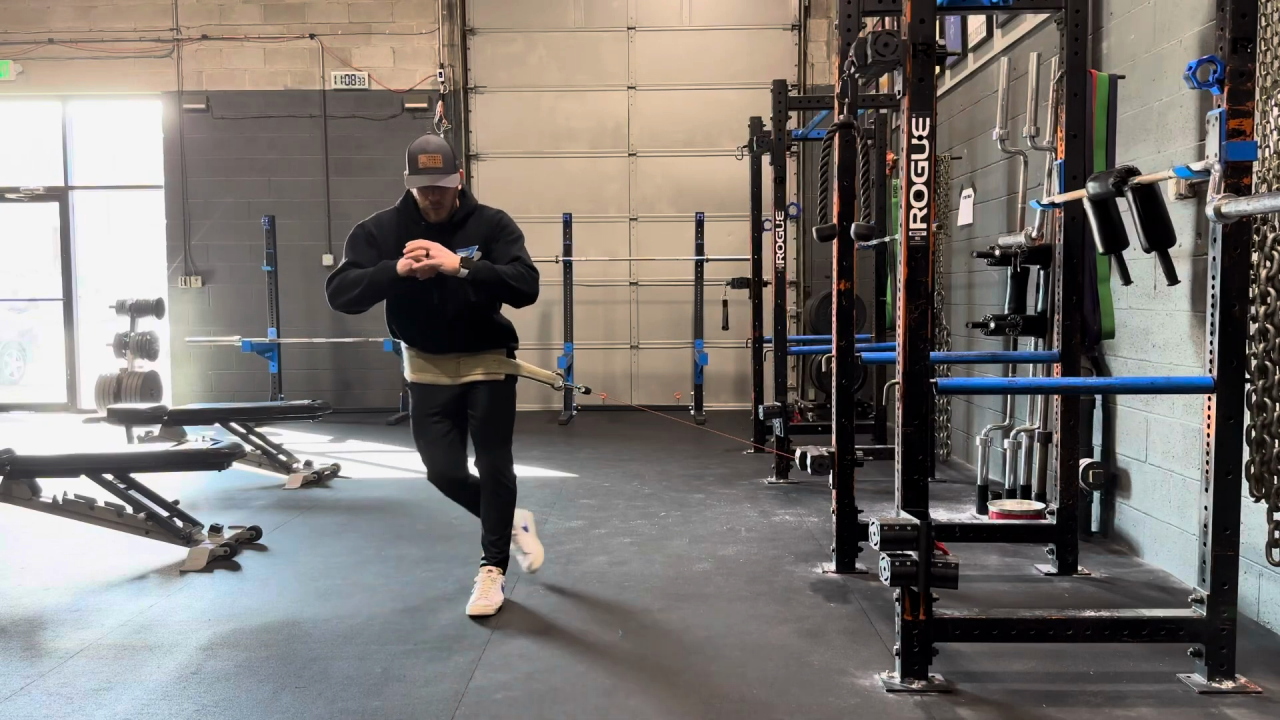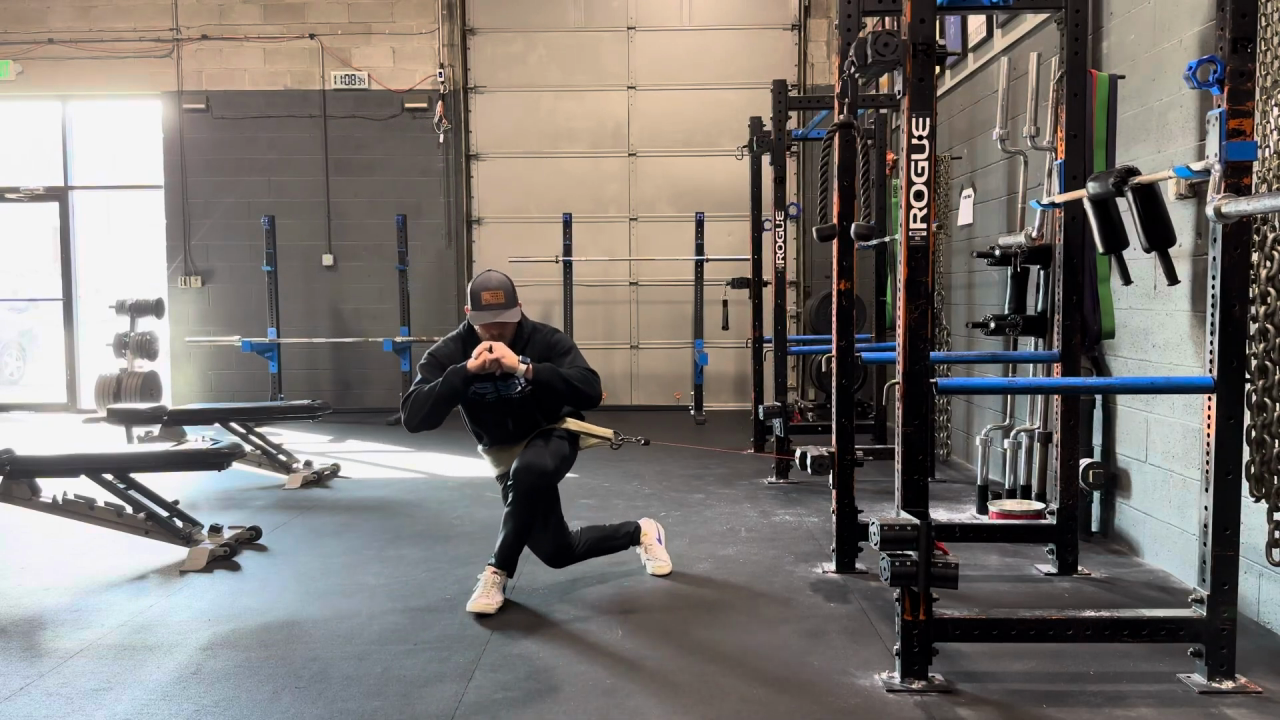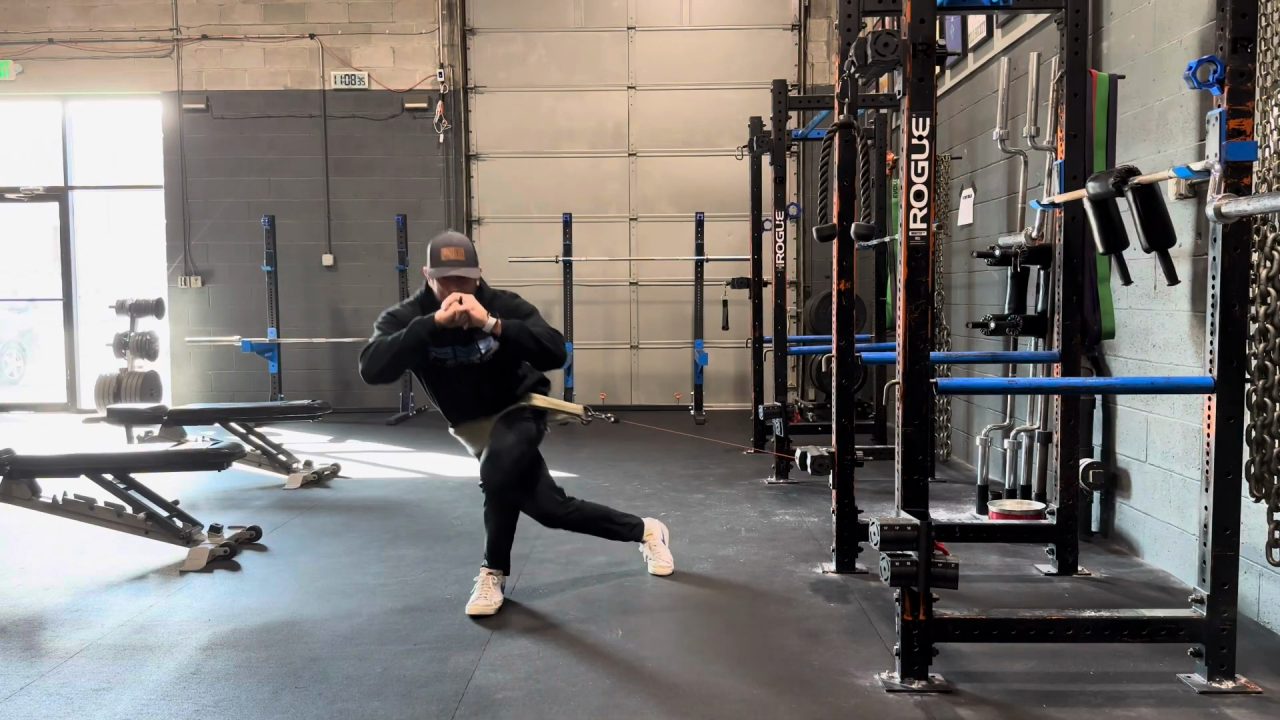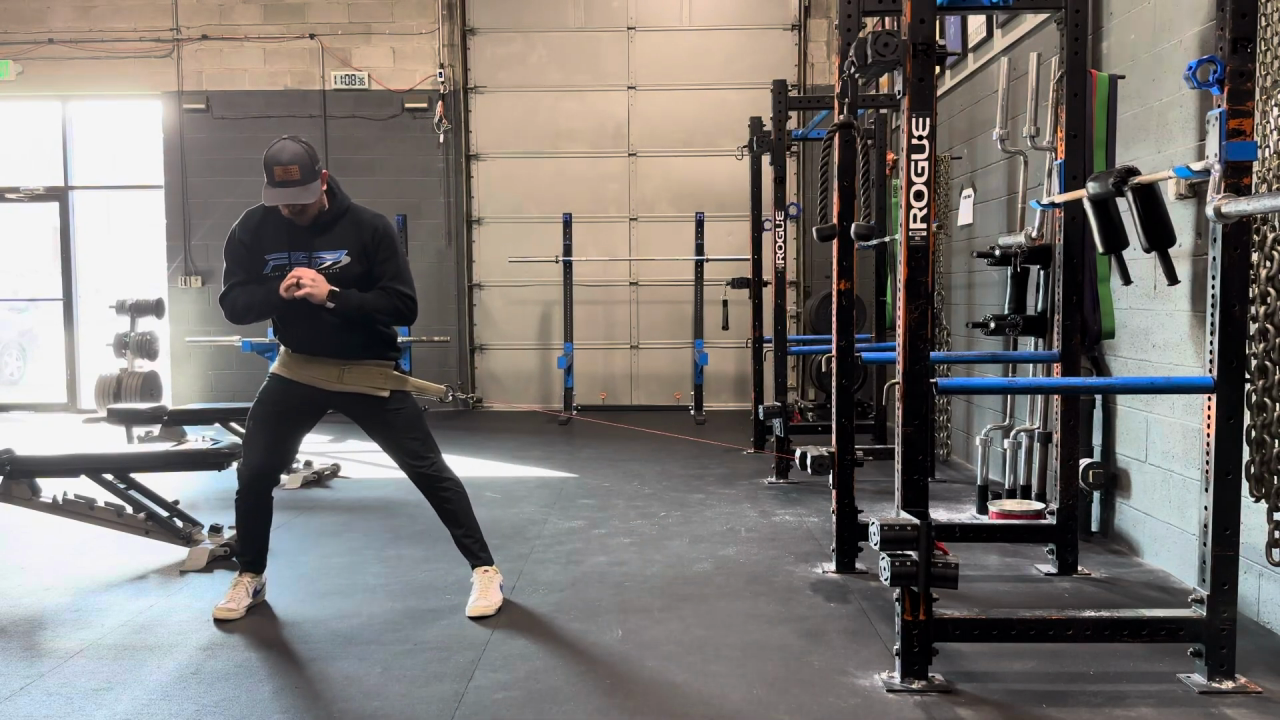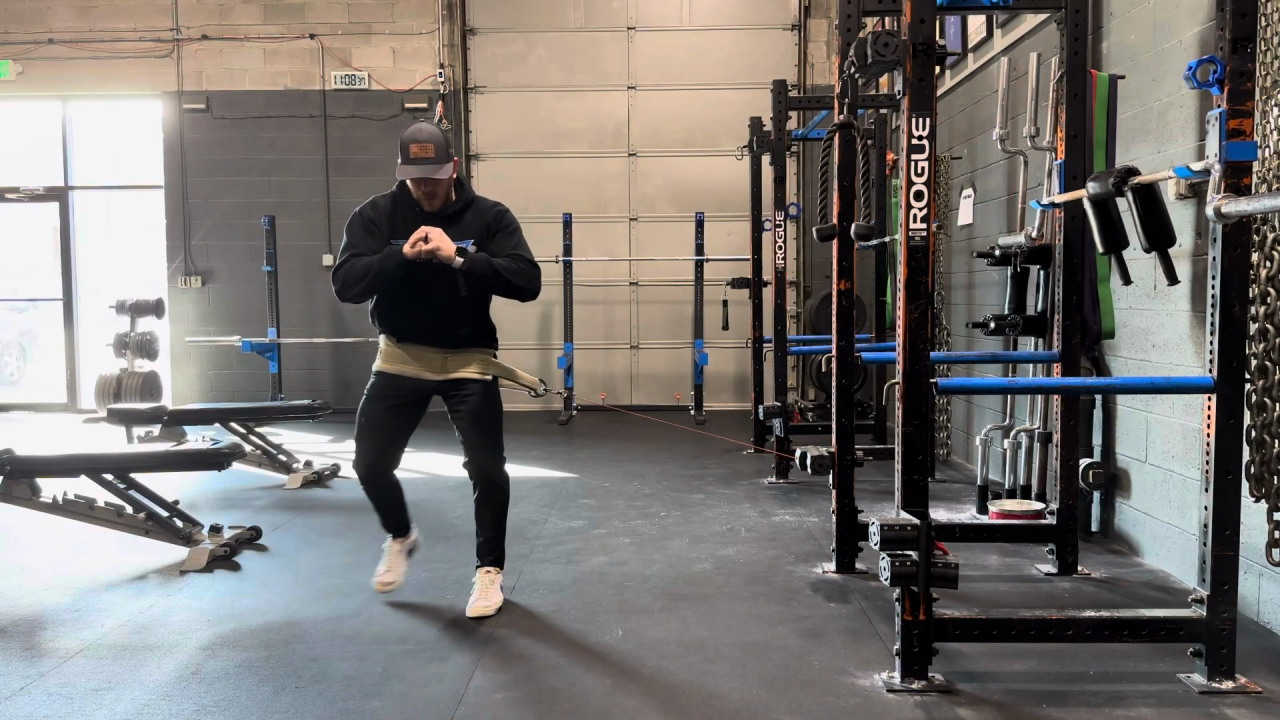
dt=1s
person 1, frame 1
left shoulder: (492, 224)
right shoulder: (381, 230)
left elbow: (526, 287)
right elbow: (339, 295)
left wrist: (460, 266)
right wrist: (393, 270)
left hip: (487, 360)
right hip: (427, 366)
left knee: (493, 465)
right knee: (445, 473)
left ankle: (492, 569)
right ankle: (511, 523)
person 1, frame 2
left shoulder: (546, 340)
right shoulder: (448, 353)
left elbow: (590, 392)
right elbow: (413, 418)
left wrist: (523, 367)
right wrist: (466, 371)
left hip: (551, 436)
right hip: (504, 455)
left knee: (529, 473)
right knee: (558, 552)
left ankle: (497, 573)
right ankle: (640, 532)
person 1, frame 3
left shoulder: (504, 306)
right shoulder: (406, 317)
left elbow: (555, 353)
right elbow: (372, 370)
left wrist: (492, 324)
right wrist: (432, 323)
left hip: (519, 410)
right hip: (474, 429)
left knee: (498, 471)
right knee: (552, 508)
left ankle: (493, 573)
right ankle: (643, 530)
person 1, frame 4
left shoulder: (368, 227)
right shoulder: (252, 230)
left elbow: (403, 307)
right elbow: (234, 305)
left wrist: (332, 296)
right wrist: (278, 293)
left hip: (369, 370)
right hip: (298, 367)
left knee: (428, 470)
right knee: (254, 472)
left ankle: (484, 570)
right ankle: (250, 577)
person 1, frame 5
left shoulder: (490, 217)
right shoulder: (377, 215)
left elbow: (528, 283)
right elbow: (346, 285)
left wrist: (458, 258)
right wrist: (402, 255)
left hip: (468, 359)
right hip: (401, 357)
left knee: (487, 468)
right knee: (370, 464)
left ankle: (489, 570)
right ankle: (400, 537)
